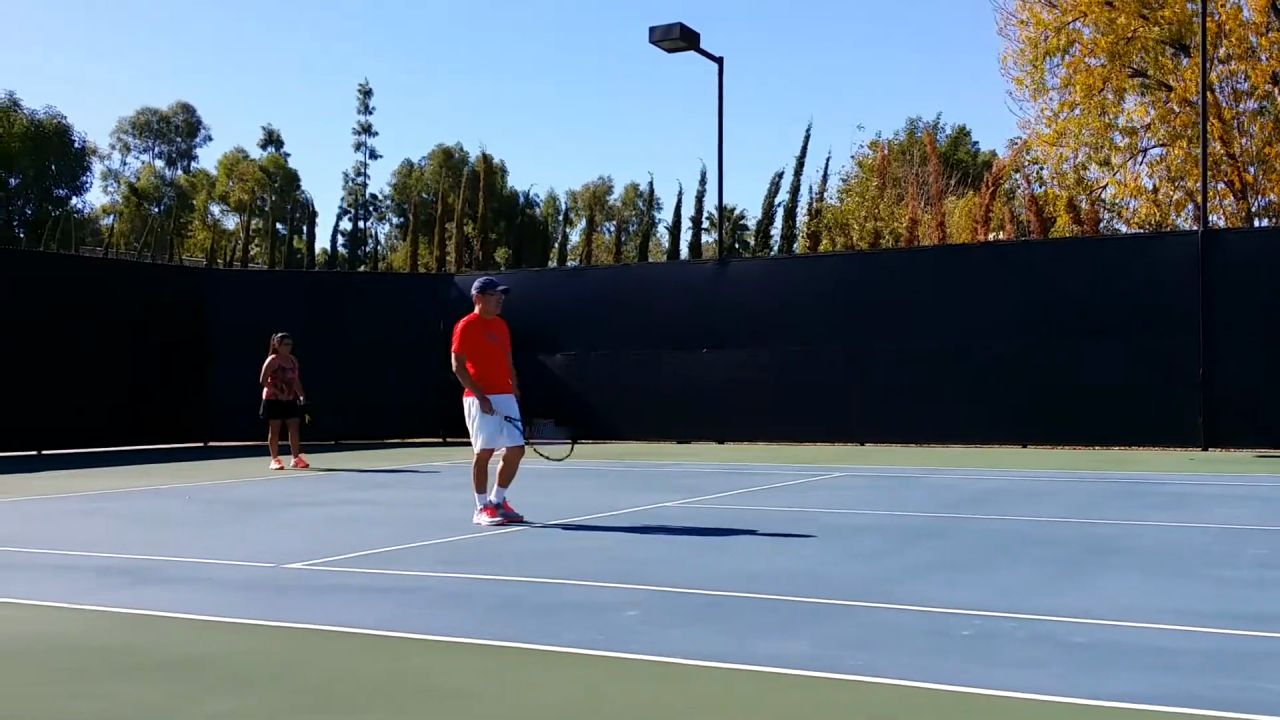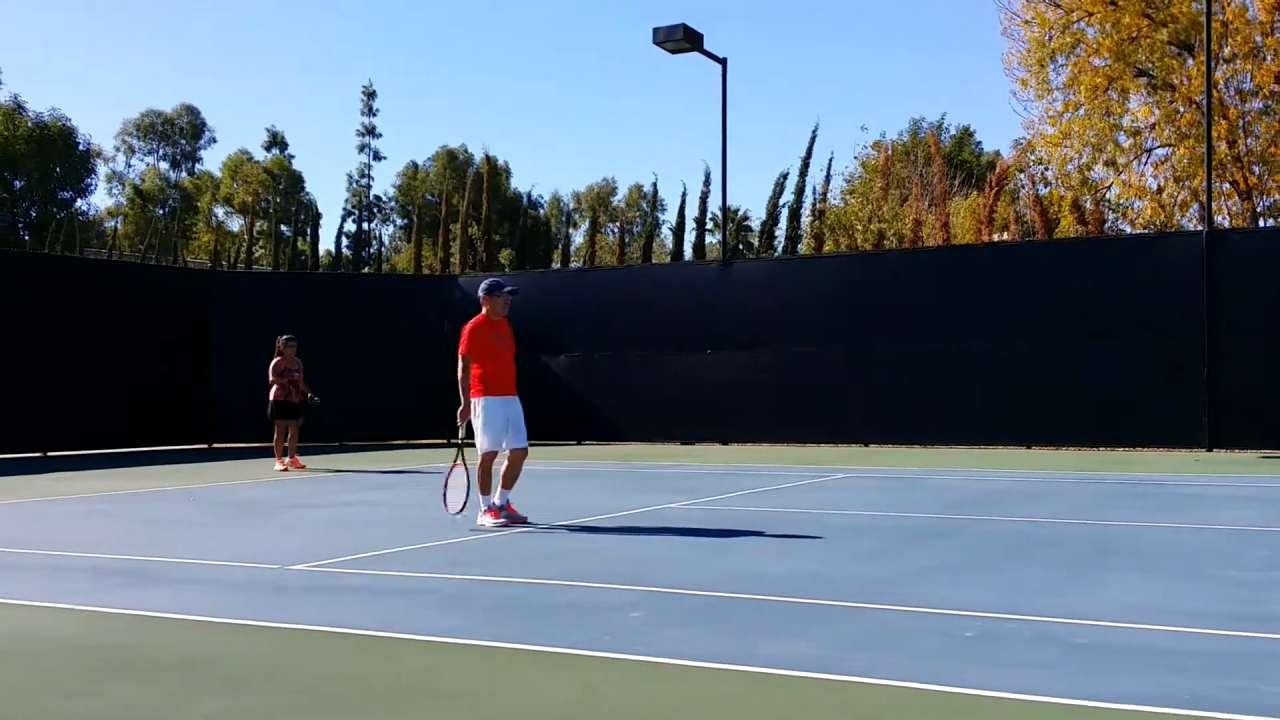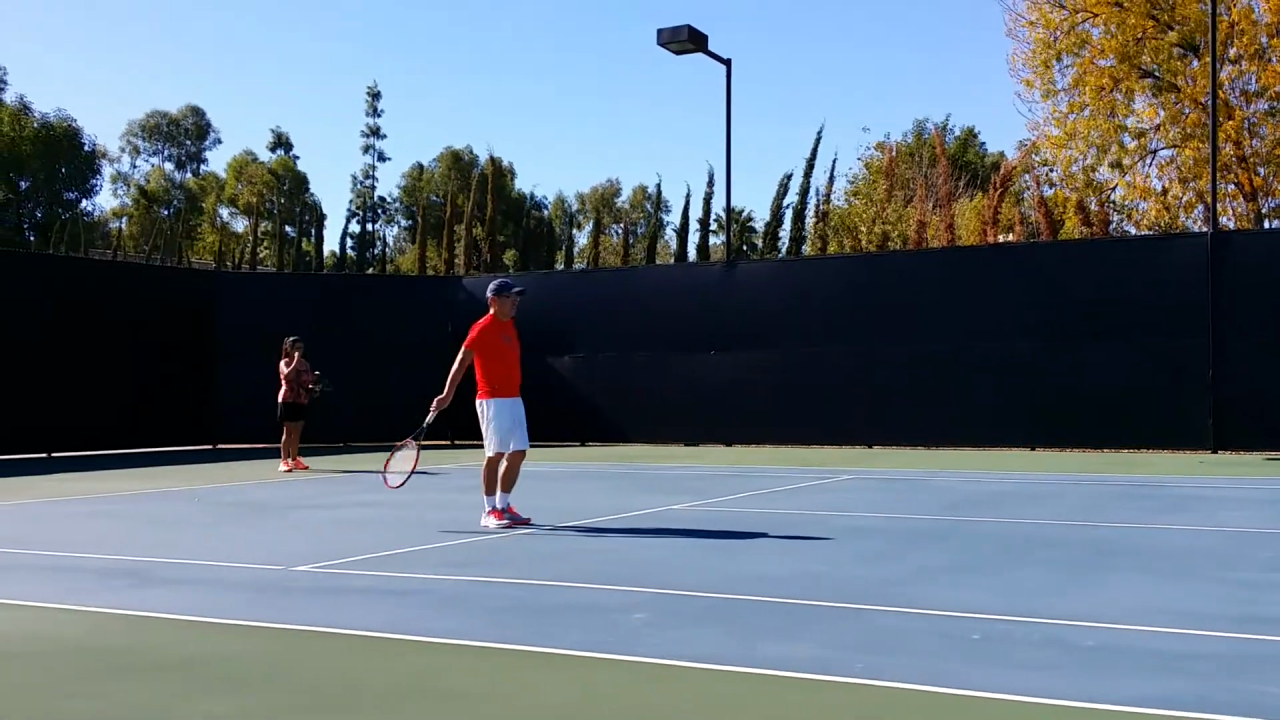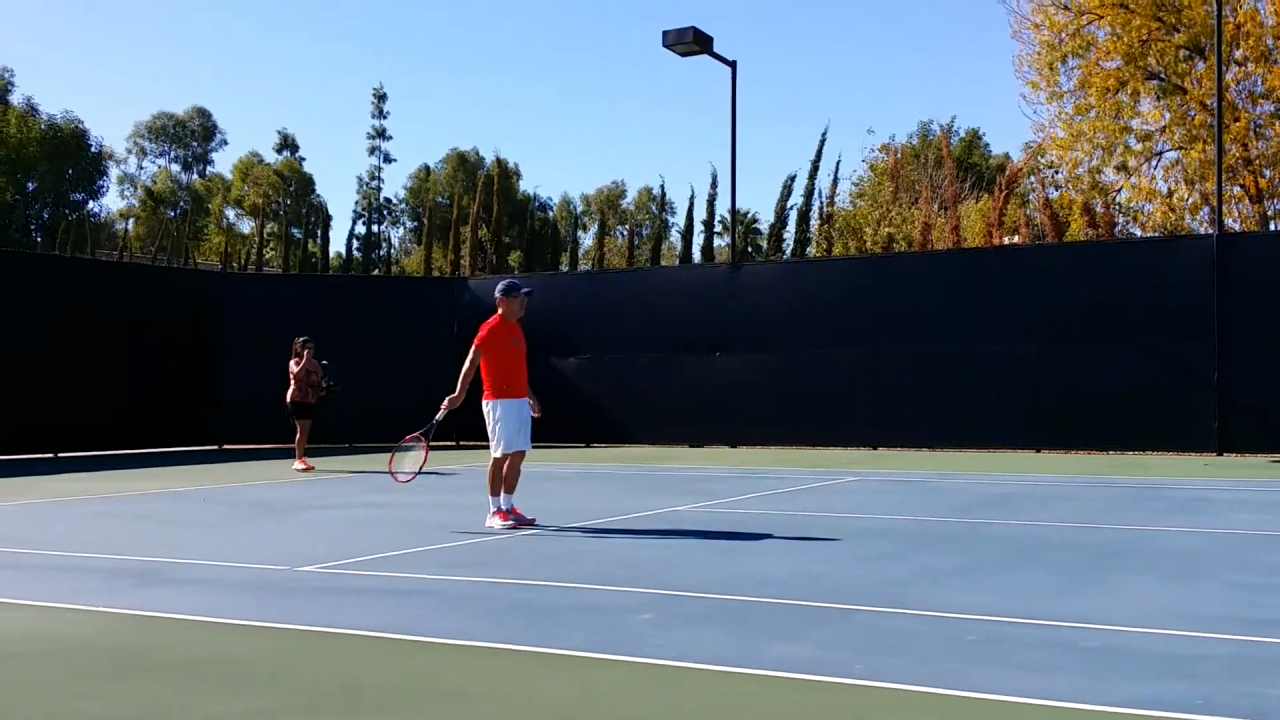
dt=0.2s
person 1, frame 1
left shoulder: (501, 325)
right shoulder: (466, 326)
right elbow: (458, 365)
left wrist: (516, 391)
right wrist: (480, 396)
left hip: (506, 397)
right hip: (481, 400)
left knee: (515, 450)
right knee: (484, 452)
left ankle: (498, 501)
right ankle: (482, 508)
person 1, frame 2
left shoulder: (505, 326)
right shoulder: (475, 327)
right elbow: (464, 366)
right wrist: (465, 403)
left hip: (510, 398)
right hip: (487, 399)
left knee: (519, 452)
right knee: (489, 453)
left ankle: (501, 504)
right ankle: (486, 510)
person 1, frame 3
left shoulder: (509, 326)
right shoulder: (483, 328)
right elbow: (461, 361)
right wrist: (448, 395)
left hip: (514, 400)
right hip: (493, 401)
left knee: (518, 454)
right knee: (495, 455)
left ankle: (503, 507)
right ankle: (490, 511)
person 1, frame 4
left shoulder: (515, 327)
right shoulder: (492, 327)
right elbow: (471, 360)
left wrist: (530, 396)
right wrist: (459, 393)
left hip: (519, 401)
right hip: (500, 401)
left knee: (518, 455)
right knee: (502, 455)
left ankle: (508, 508)
right ankle: (495, 512)
